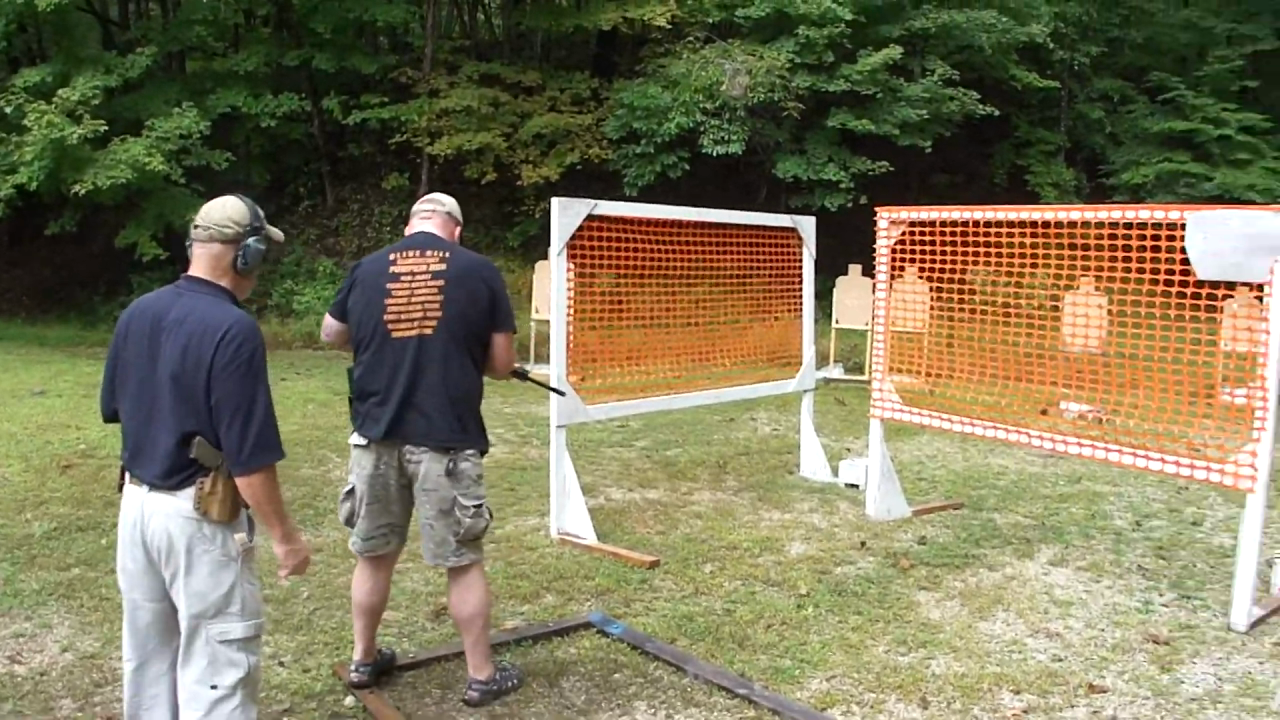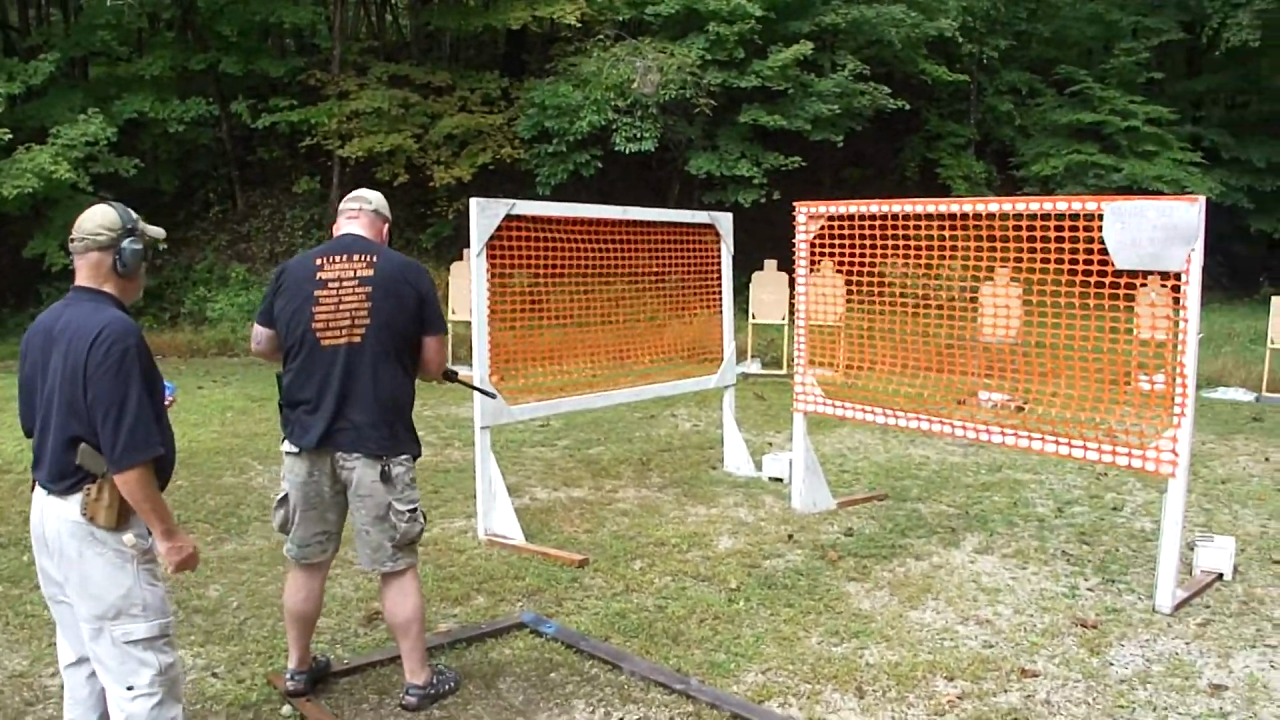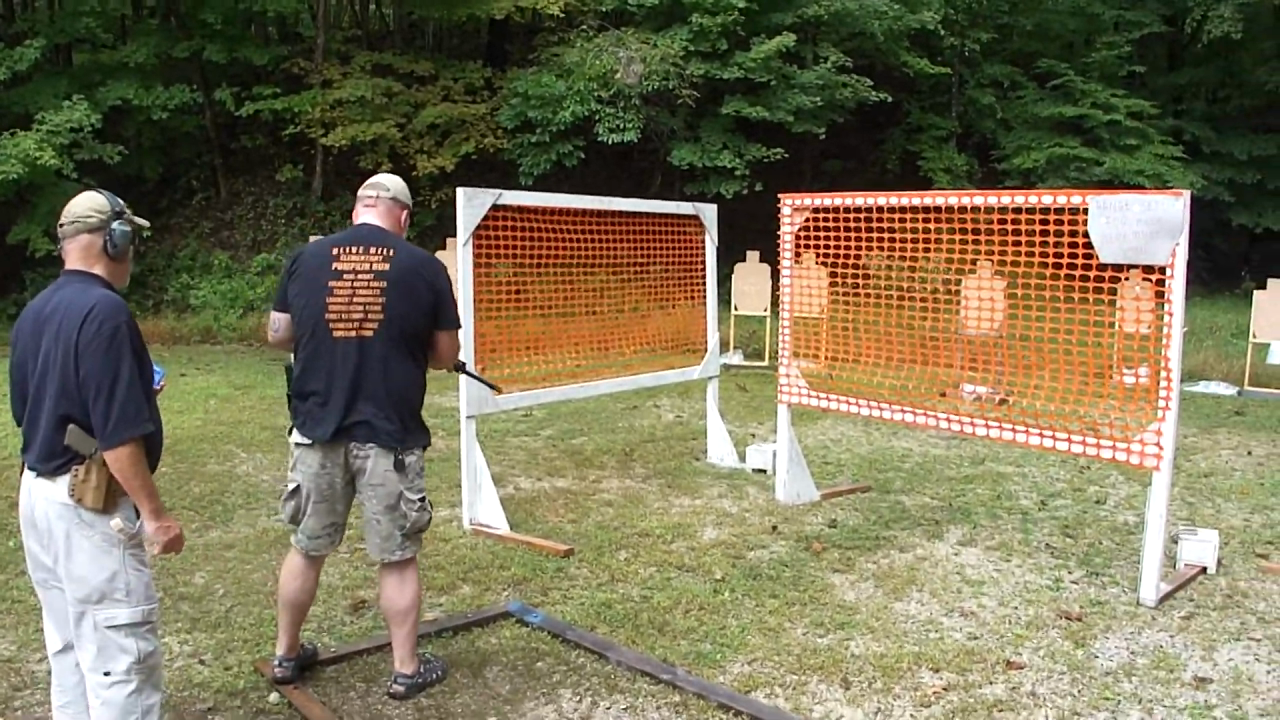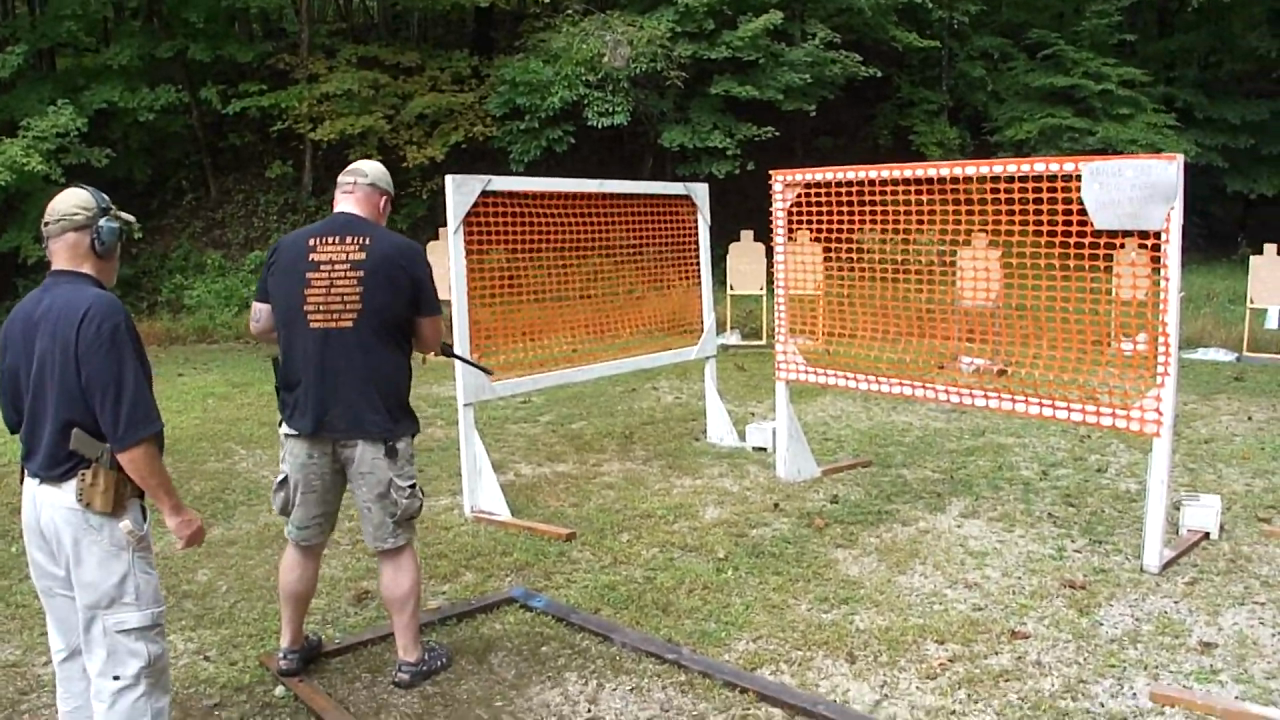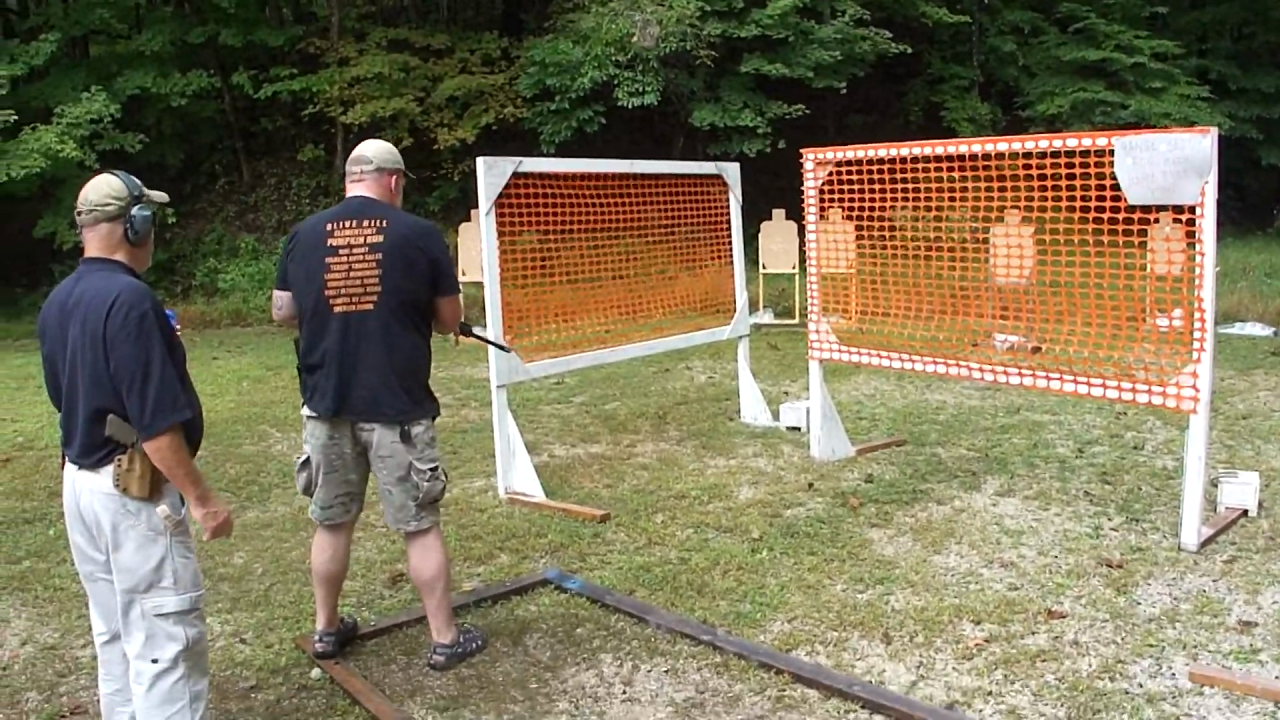
dt=0.4s
person 1, frame 1
left shoulder: (137, 313)
right shoulder: (233, 330)
left elbow: (115, 408)
right elbow: (250, 456)
right wrist: (284, 535)
left hip: (137, 502)
right hip: (199, 515)
left knee: (148, 652)
right knee: (219, 668)
person 1, frame 2
left shoulder: (42, 326)
right shoulder: (113, 331)
right elbow: (128, 457)
right wrist: (167, 533)
left hip: (50, 510)
right hip: (101, 521)
left knee: (82, 659)
right knee: (141, 670)
person 1, frame 3
left shoulder: (33, 312)
right shoulder: (103, 310)
right elbow: (119, 435)
right wrist: (154, 512)
left hip: (38, 492)
right hip: (90, 503)
left knee: (70, 646)
right knee: (121, 654)
person 1, frame 4
right shoulder: (99, 311)
right elbow: (130, 435)
right wrist: (173, 508)
right hip: (95, 506)
left knee: (73, 651)
right knee: (129, 657)
person 1, frame 5
left shoulder: (58, 301)
right shoulder: (129, 299)
right elbow: (156, 421)
right wrist: (201, 498)
left hip: (81, 483)
right hip: (134, 490)
left knee: (116, 633)
right knee: (167, 638)
person 2, frame 1
left shoulder: (366, 268)
right shoulder: (480, 272)
left elbow: (331, 335)
right elbow: (502, 365)
left hip: (376, 435)
right hip: (447, 439)
left knee: (375, 553)
right knee: (463, 560)
left ankle: (364, 659)
right ankle: (482, 675)
person 2, frame 2
left shoulder: (291, 270)
right shoulder: (409, 273)
left elbow: (261, 346)
right elbow: (433, 367)
left hip: (307, 440)
right hip: (379, 444)
left knee: (306, 561)
right knee: (397, 566)
left ankle: (298, 667)
right ankle: (419, 681)
person 2, frame 3
left shoulder: (305, 257)
right shoulder: (424, 266)
left elbow: (277, 335)
right elbow: (445, 357)
left hip: (316, 429)
right hip: (390, 434)
left knee: (305, 546)
right knee: (398, 557)
left ankle: (286, 654)
right ankle: (406, 669)
person 2, frame 4
left shoulder: (285, 249)
right shoulder: (403, 253)
left elbow: (260, 326)
right elbow: (430, 341)
left hip: (305, 422)
right hip: (378, 425)
left knee: (303, 540)
right knee: (394, 545)
left ankle: (291, 647)
right ankle: (410, 657)
person 2, frame 5
left shoulder: (303, 235)
right shoulder: (420, 234)
left elbow: (282, 313)
right elbow: (450, 322)
left hip: (327, 405)
right hip: (398, 408)
left knee: (331, 521)
right knee: (421, 526)
left ankle: (326, 629)
right ankle: (445, 639)
